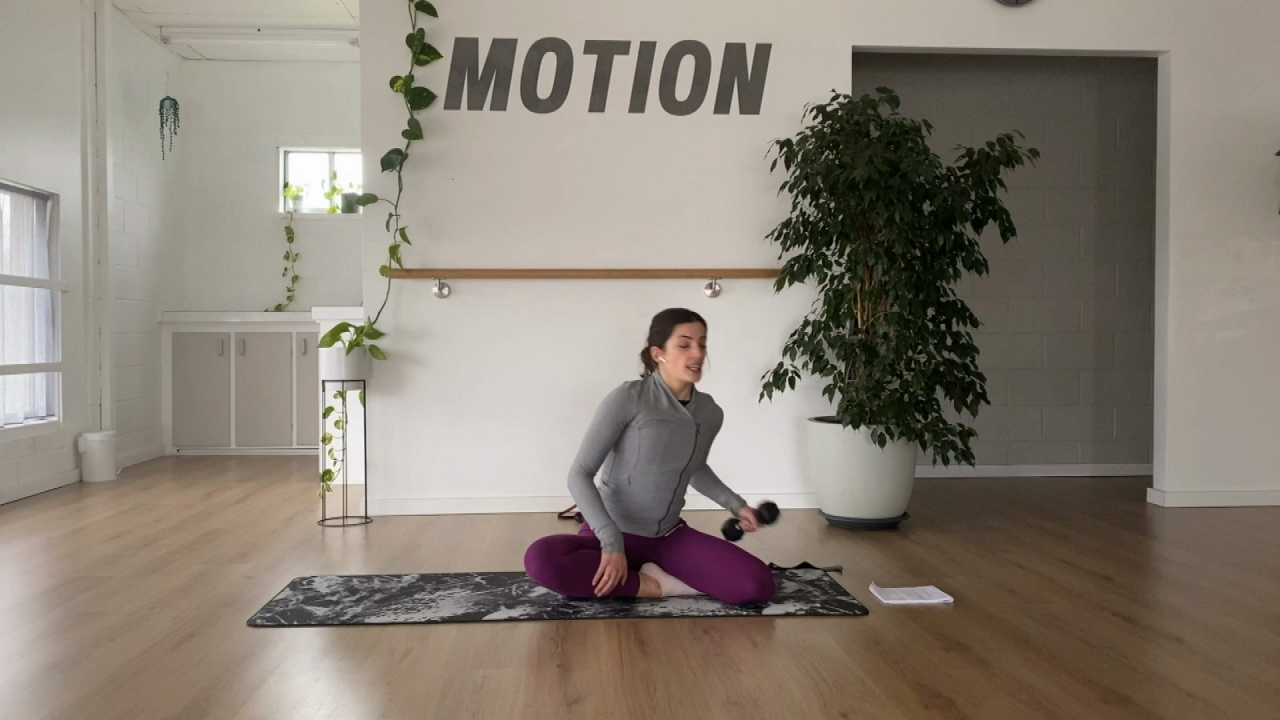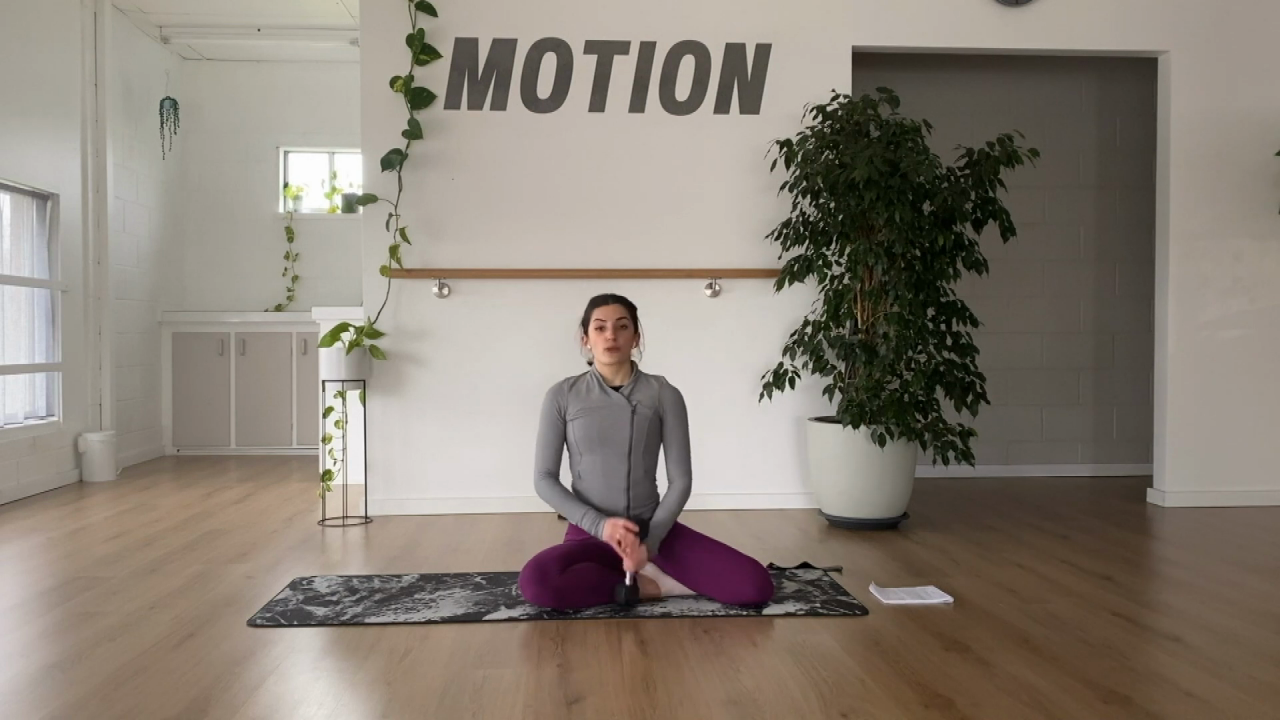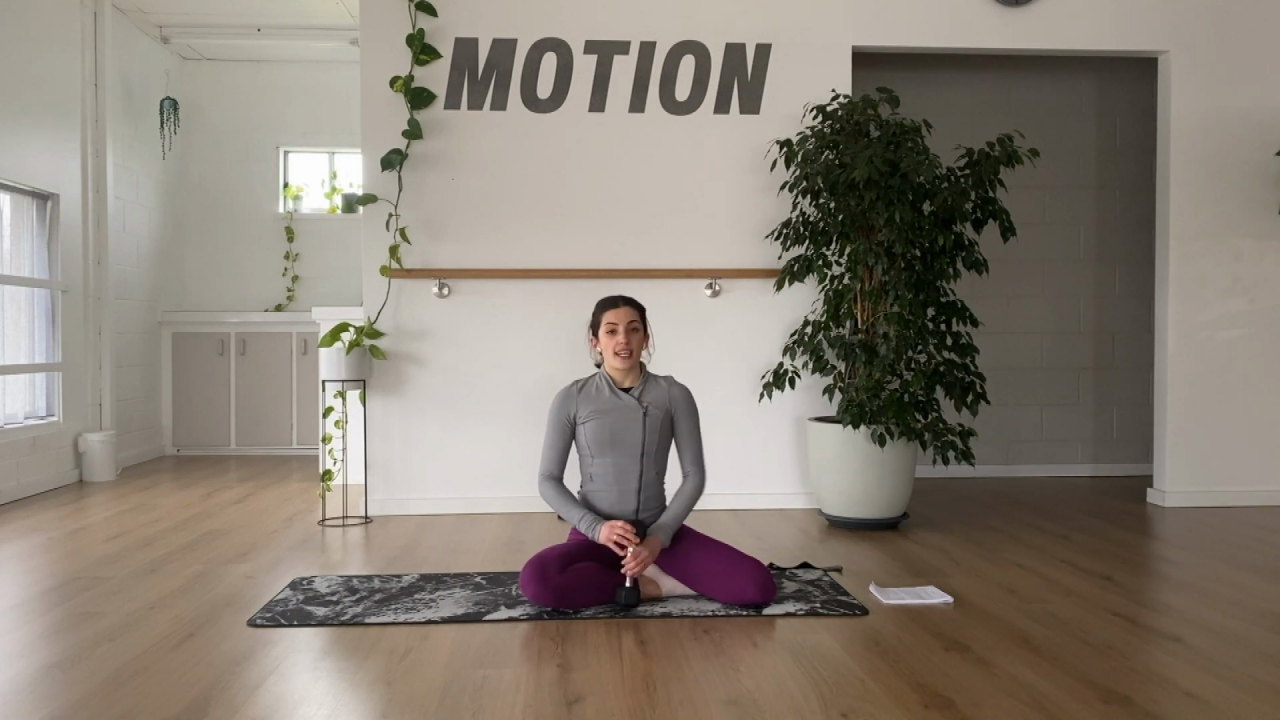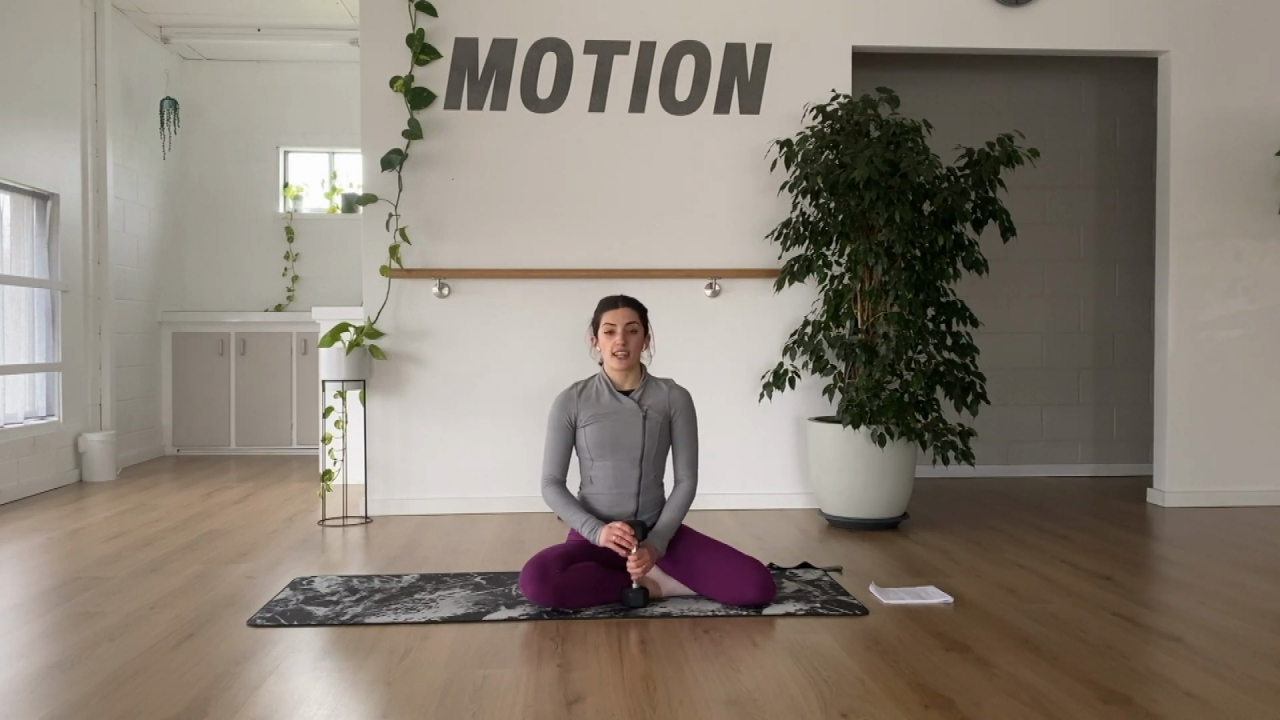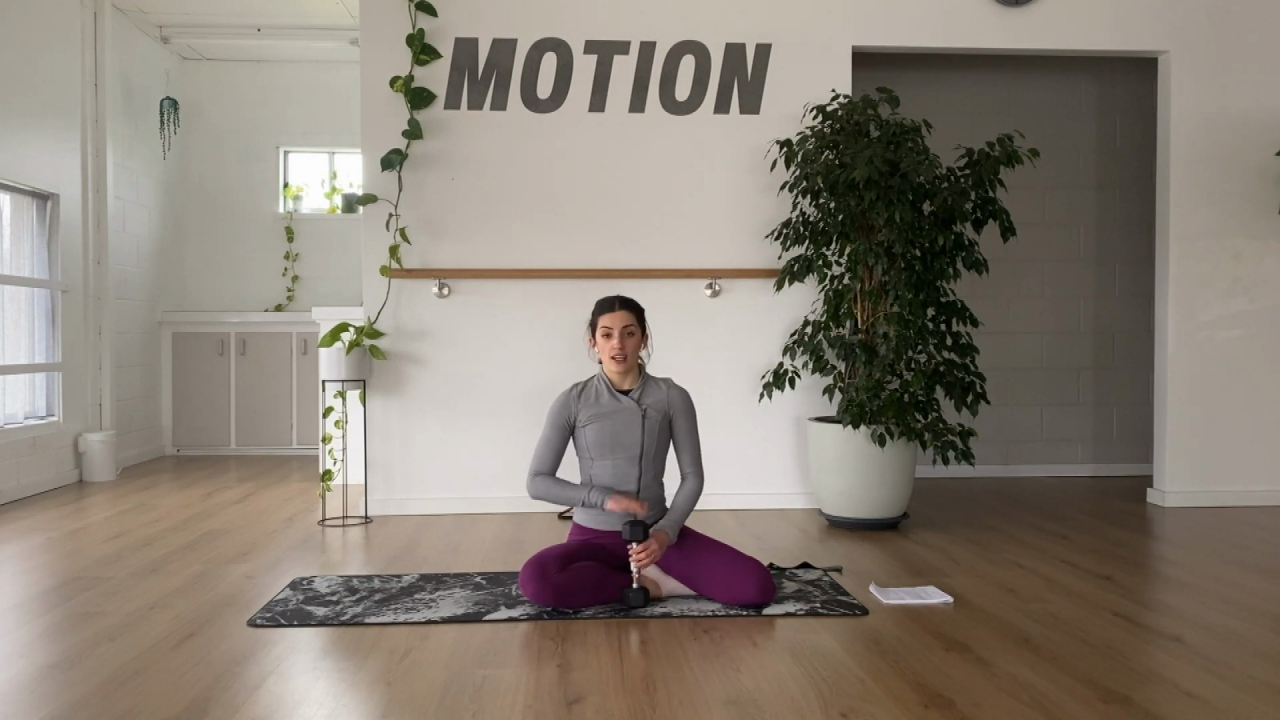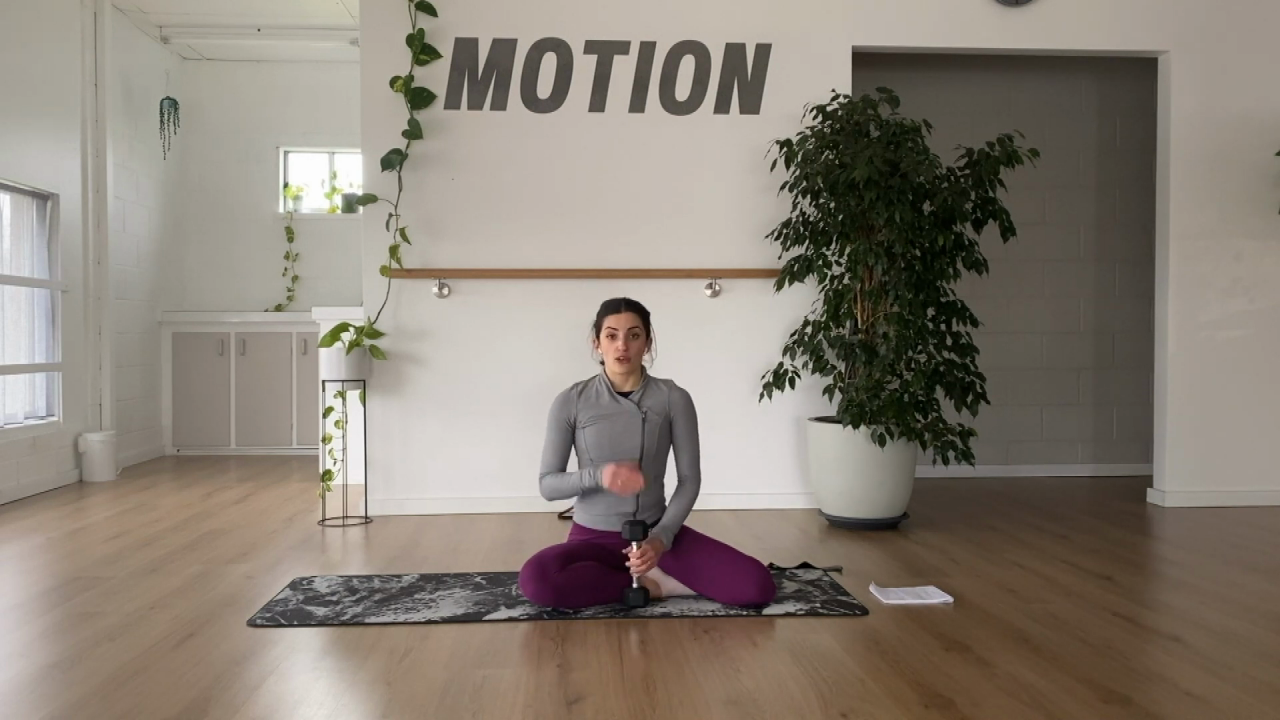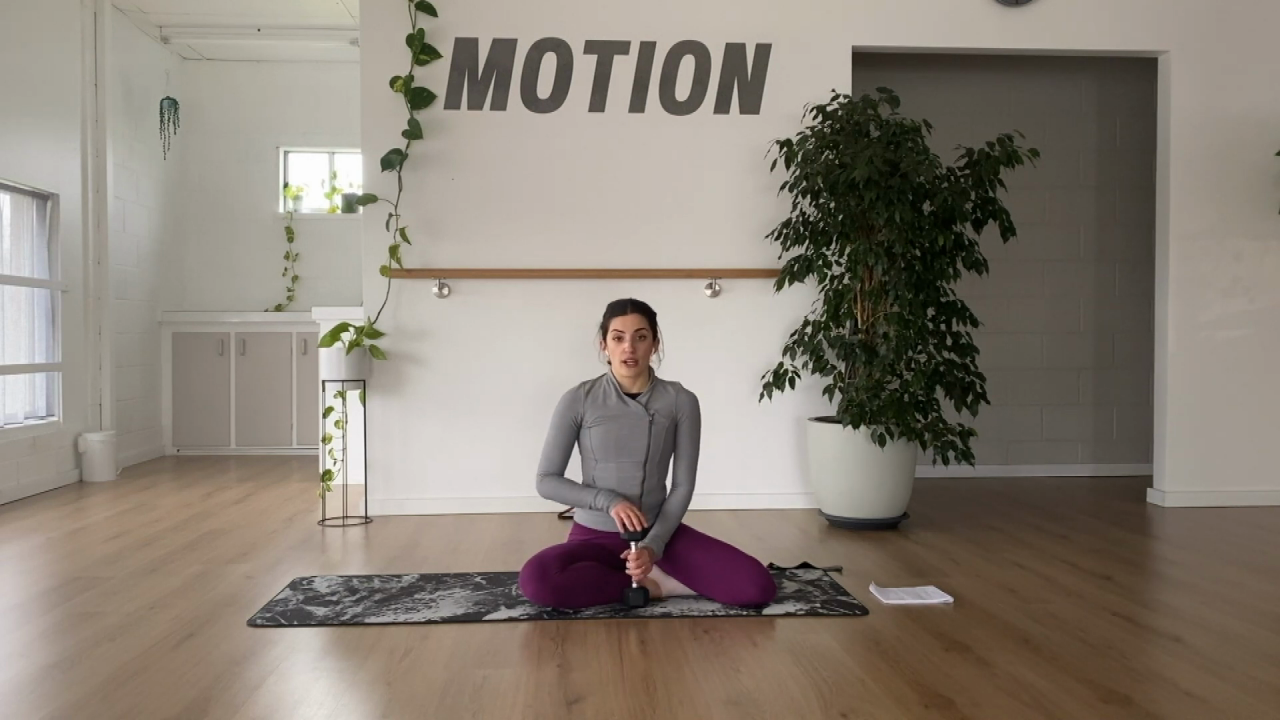
dt=0.7s
person 1, frame 1
left shoulder: (710, 413)
right shoulder: (626, 400)
right elbow: (579, 475)
left wrist: (735, 504)
right wrist: (611, 542)
left hip: (669, 536)
right hip: (610, 537)
left knee: (758, 585)
right knee: (541, 559)
left ankle: (648, 573)
right ankle: (653, 585)
person 1, frame 2
left shoulder: (664, 395)
right shoulder: (562, 396)
left elbow: (681, 480)
right elbow: (544, 479)
left wrist: (650, 541)
right wrist: (600, 525)
left hip: (653, 532)
right hip: (589, 534)
left knee: (756, 586)
right knee: (535, 583)
left ankle: (649, 572)
right ankle: (655, 584)
person 1, frame 3
left shoulder: (674, 395)
right shoulder: (571, 399)
left elbow: (694, 477)
right elbow: (548, 480)
left wrist: (658, 537)
right wrist: (595, 527)
left hip: (658, 531)
right hip: (595, 534)
left knee: (758, 585)
right knee: (535, 581)
left ankle: (650, 572)
right ankle: (655, 584)
person 1, frame 4
left shoulder: (674, 398)
right shoulder: (571, 401)
left elbow: (686, 480)
right elbow: (551, 484)
left wrist: (656, 543)
right wrist: (597, 530)
left hip: (658, 531)
right hip: (593, 535)
left knee: (757, 585)
right knee: (535, 581)
left ankle: (653, 569)
right ankle: (657, 584)
person 1, frame 5
left shoulder: (673, 397)
right shoulder: (572, 401)
left elbow: (693, 476)
right elbow: (537, 482)
left wrist: (667, 531)
right wrist: (602, 496)
left hip: (656, 532)
right hip: (594, 536)
left knee: (757, 585)
right knee: (535, 581)
left ankle: (650, 574)
right ankle: (656, 584)
person 1, frame 6
left shoulder: (674, 399)
right shoulder: (570, 402)
left elbow: (690, 479)
right elbow: (548, 484)
left wrist: (661, 537)
right wrist: (597, 475)
left hip: (655, 531)
right hip: (593, 536)
left knee: (757, 585)
right knee: (535, 580)
left ankle: (656, 570)
right ankle: (658, 584)
person 1, frame 7
left shoulder: (681, 401)
right shoulder: (577, 400)
left elbow: (683, 485)
right elbow: (547, 481)
left wrist: (653, 545)
right wrist: (607, 500)
left hip: (659, 530)
right hip: (596, 535)
left knee: (758, 586)
right knee: (535, 580)
left ankle: (657, 565)
right ankle: (658, 583)
